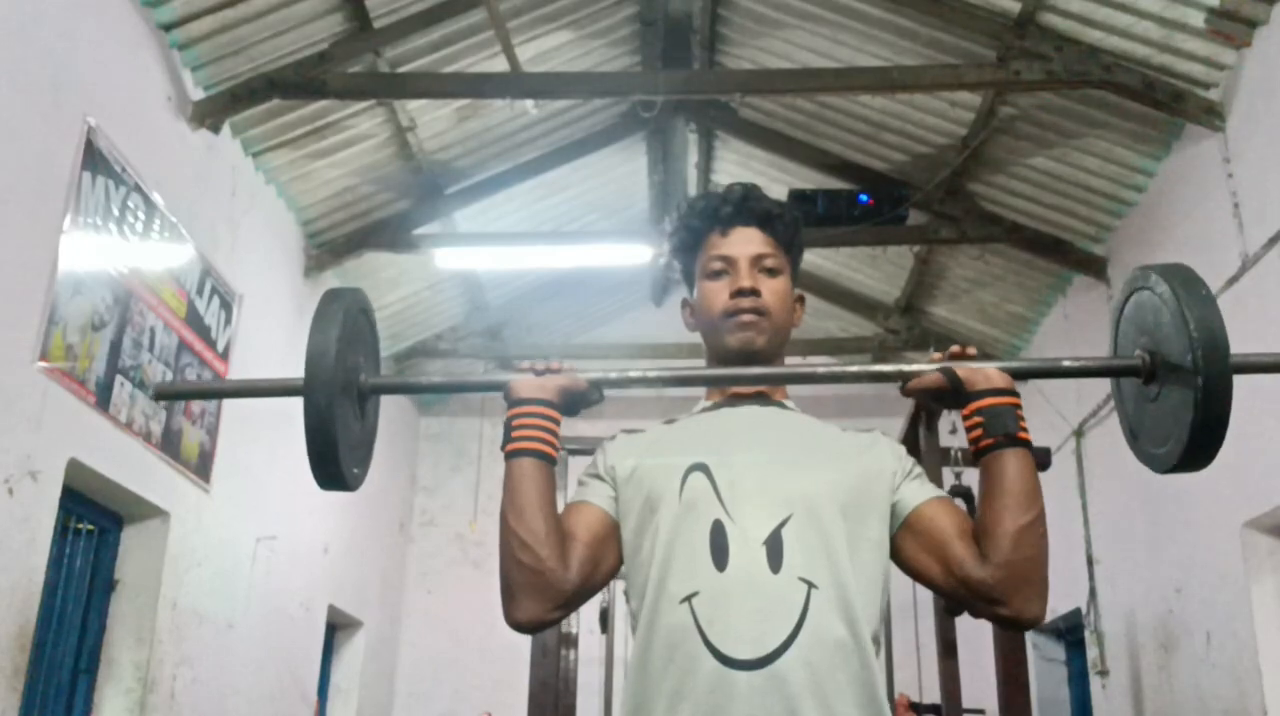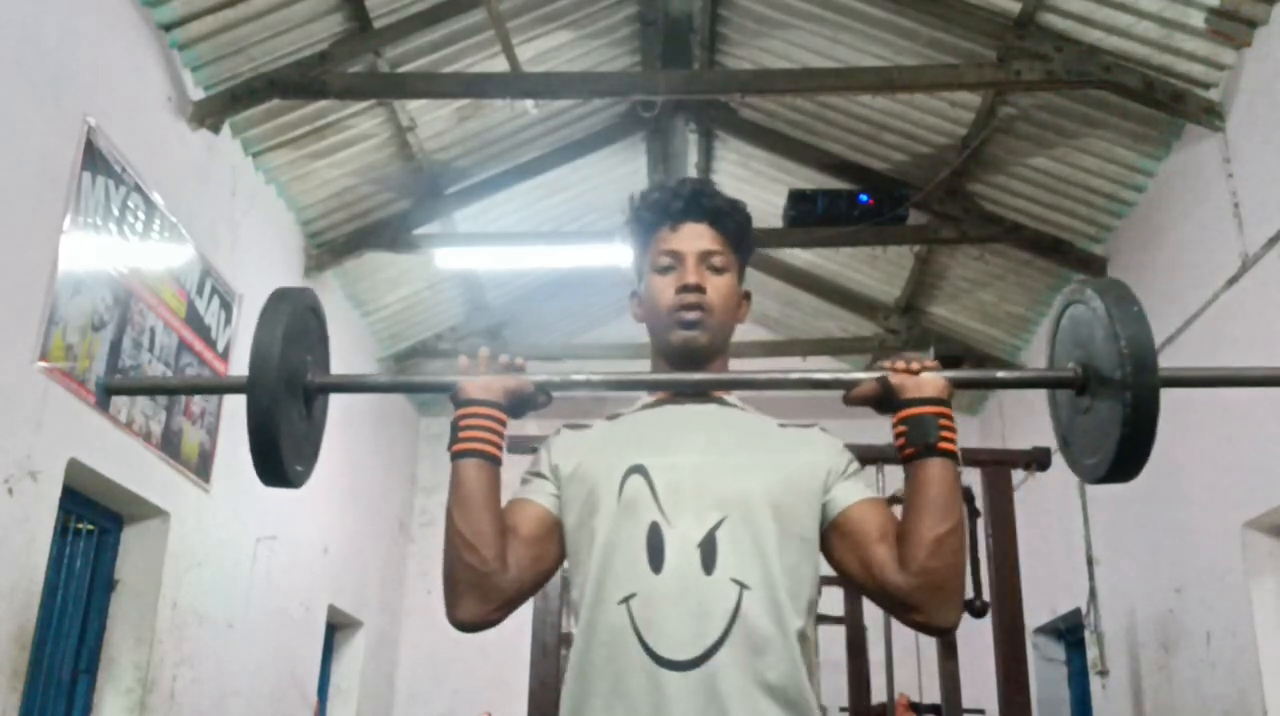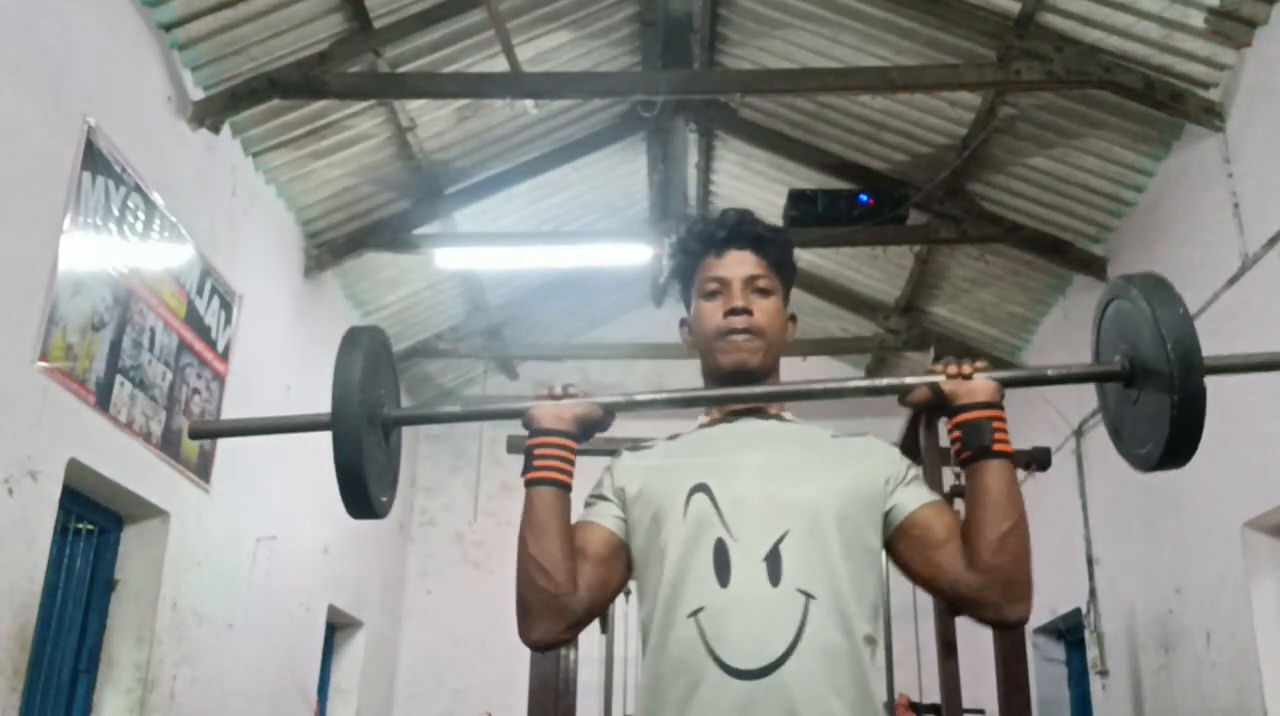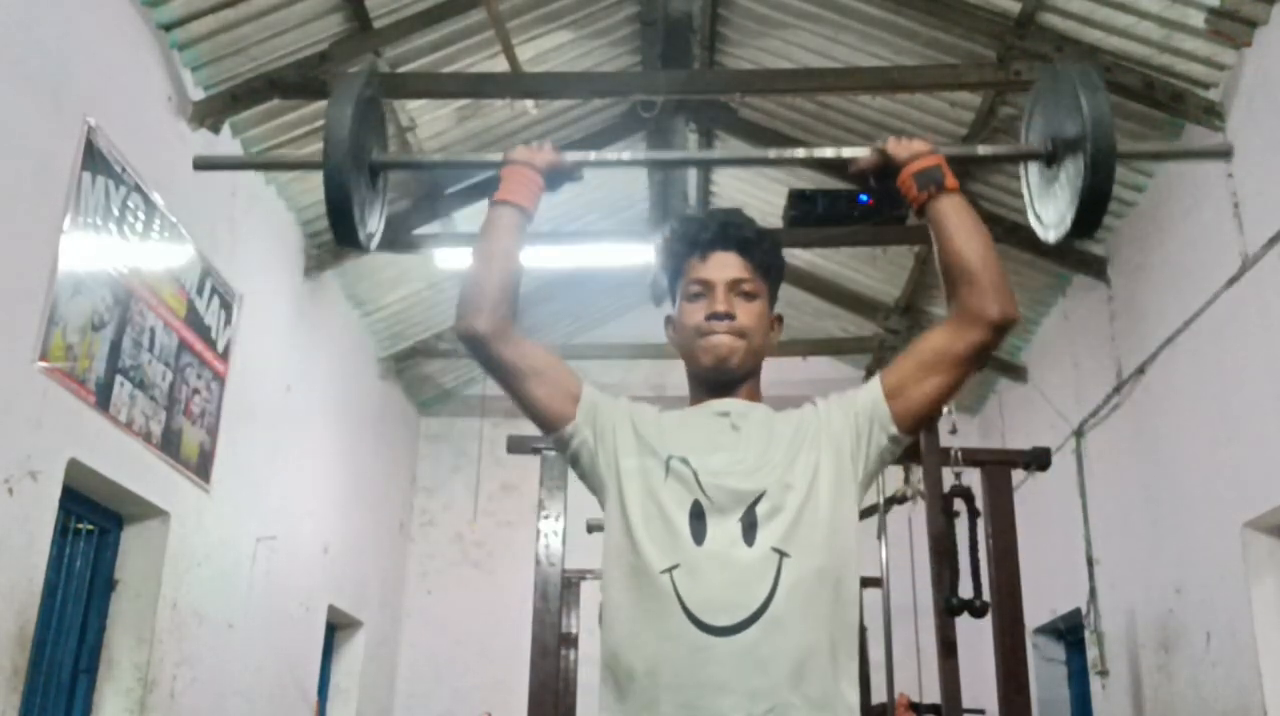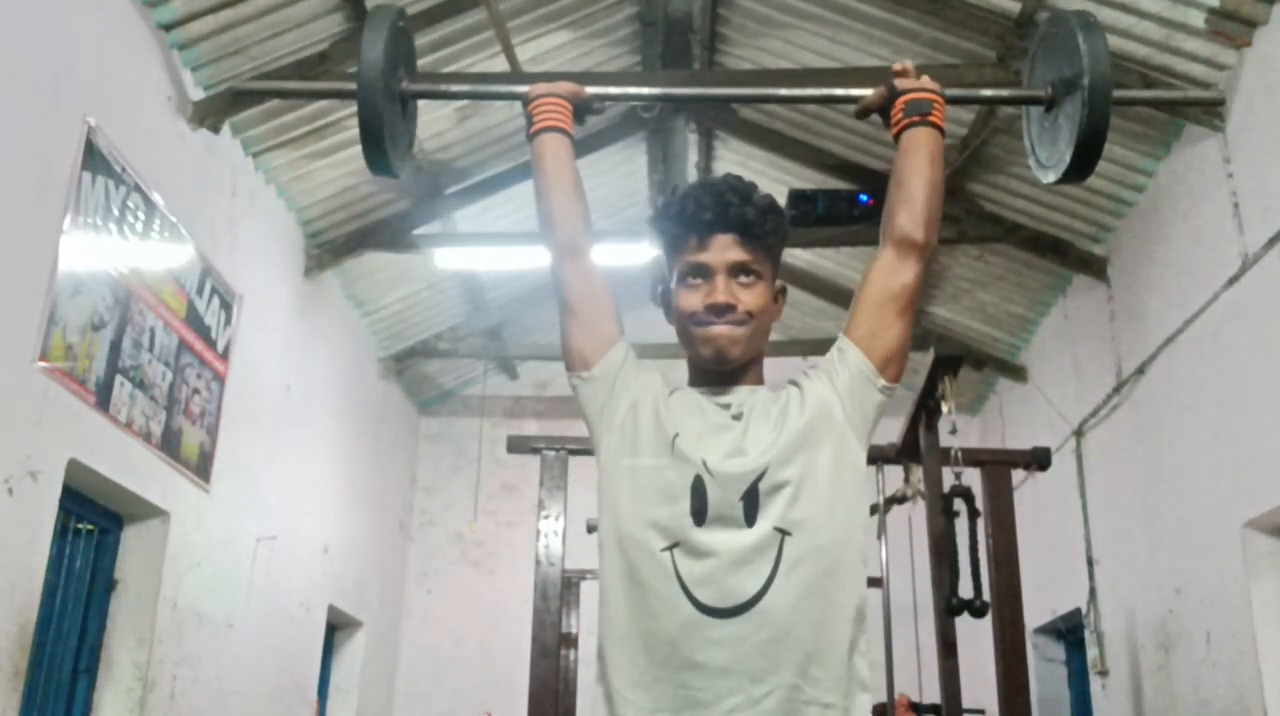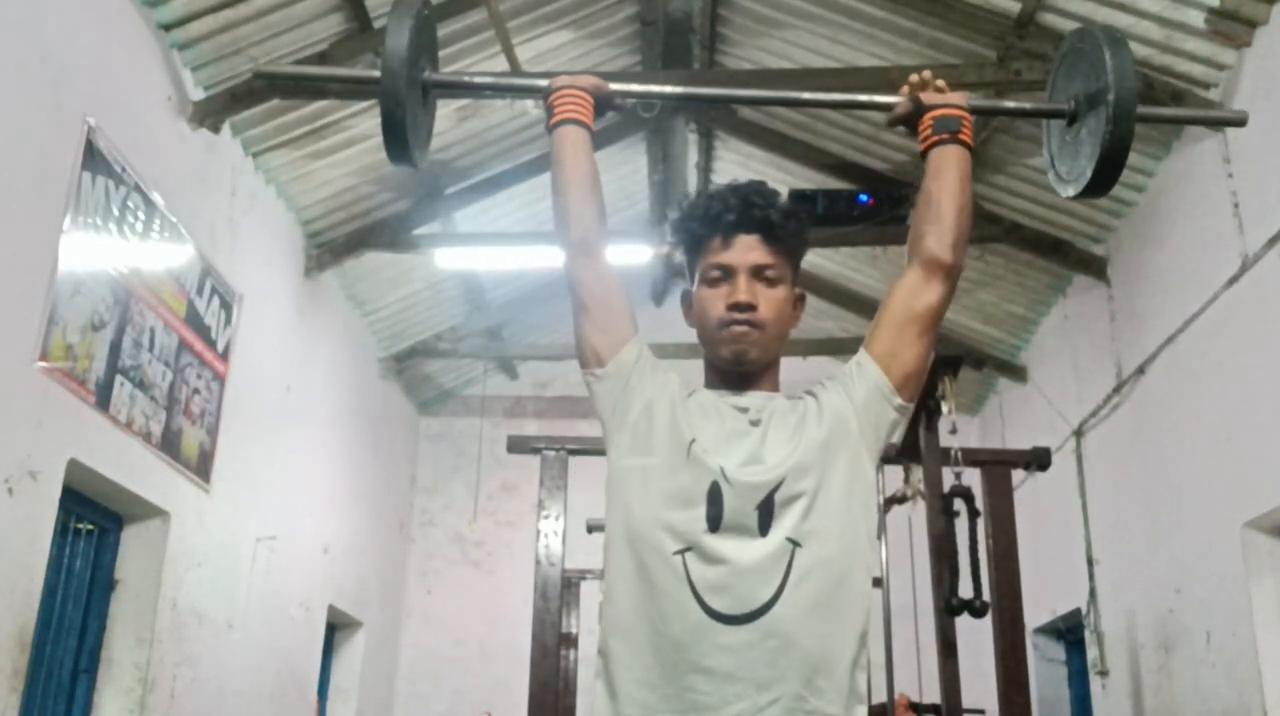
dt=0.7s
person 1, frame 1
left shoulder: (873, 458)
right shoulder: (628, 459)
left elbow: (1012, 594)
right elbow: (535, 601)
left wrist: (997, 408)
right wrist: (532, 418)
person 1, frame 2
left shoulder: (811, 453)
right shoulder: (575, 452)
left elbow: (928, 601)
right elbow: (476, 599)
left wrist: (926, 417)
right wrist: (478, 420)
person 1, frame 3
left shoulder: (869, 462)
right shoulder: (636, 474)
left elbow: (999, 598)
right elbow: (547, 619)
left wrist: (980, 422)
right wrist: (551, 446)
person 1, frame 4
left shoulder: (836, 434)
right shoulder: (619, 436)
left elbow: (986, 313)
right elbow: (485, 328)
left wrist: (929, 179)
right wrist: (519, 185)
person 1, frame 5
left shoulder: (831, 408)
right shoulder: (628, 409)
left elbow: (906, 246)
right elbow: (571, 251)
left wrist: (918, 114)
right wrist: (551, 118)
person 1, frame 6
left shoulder: (843, 420)
right shoulder: (643, 411)
left elbow: (934, 266)
right elbow: (584, 252)
left wrist: (947, 127)
right wrist: (571, 111)
